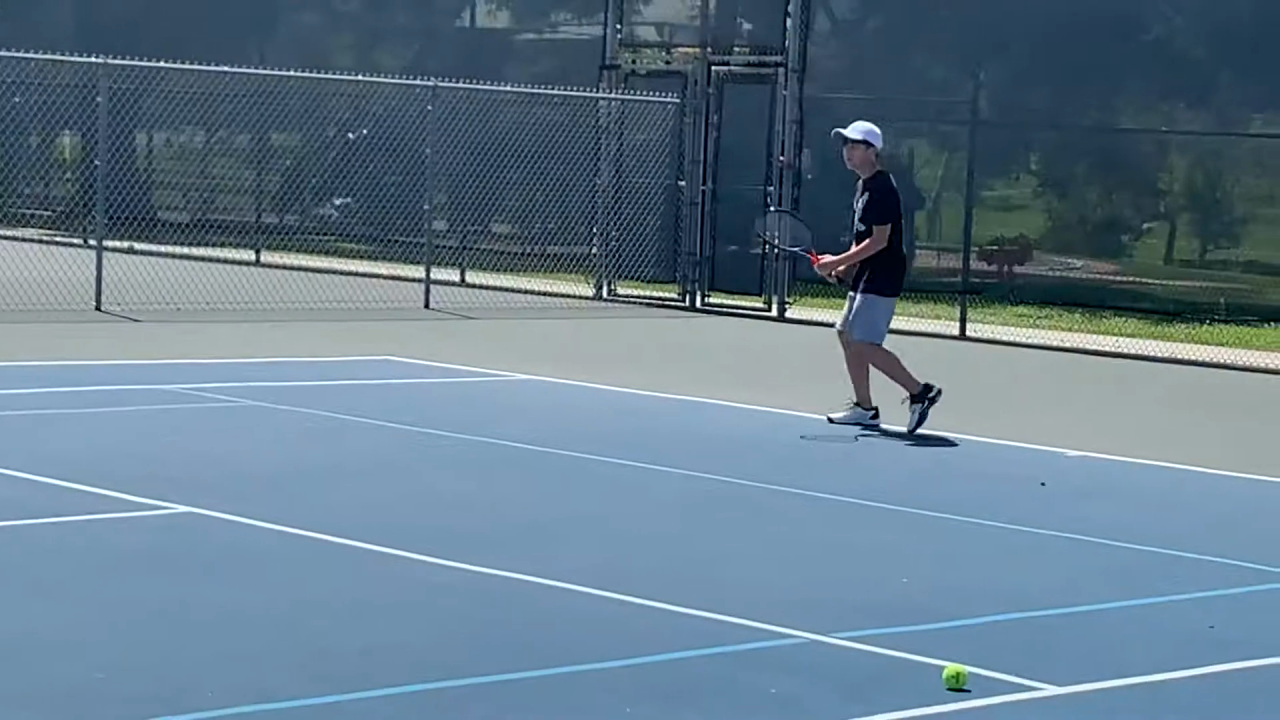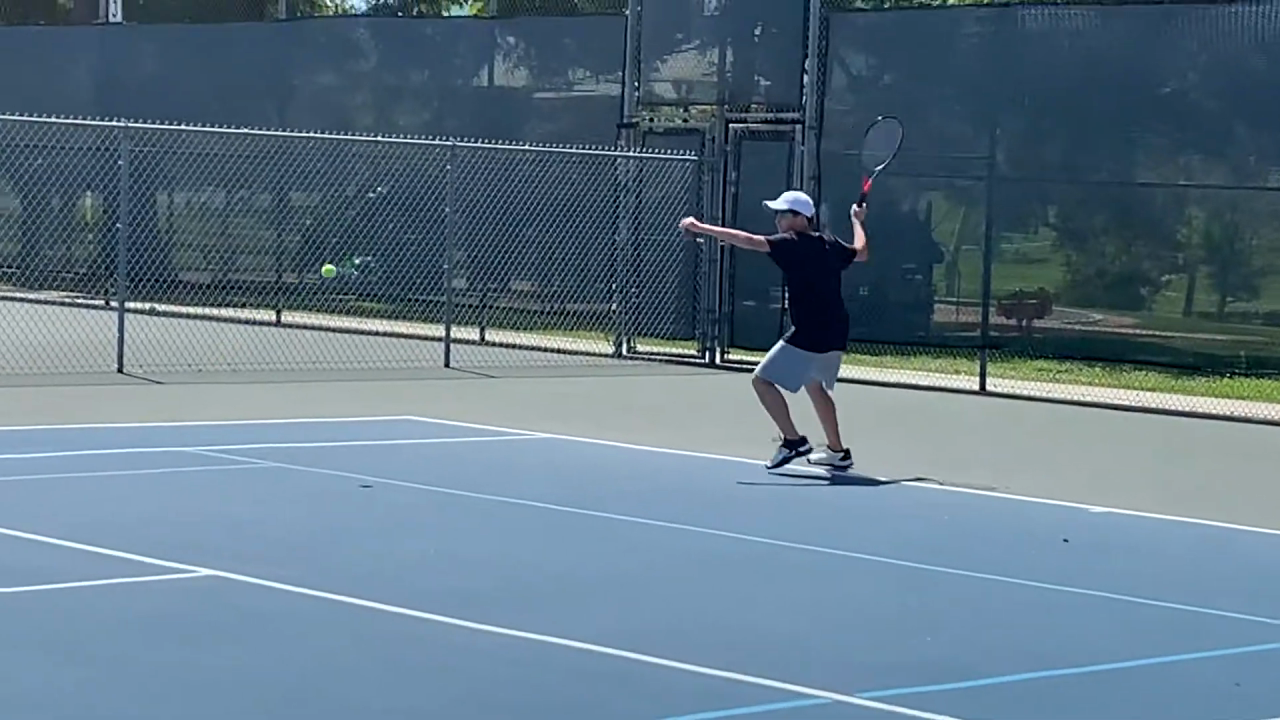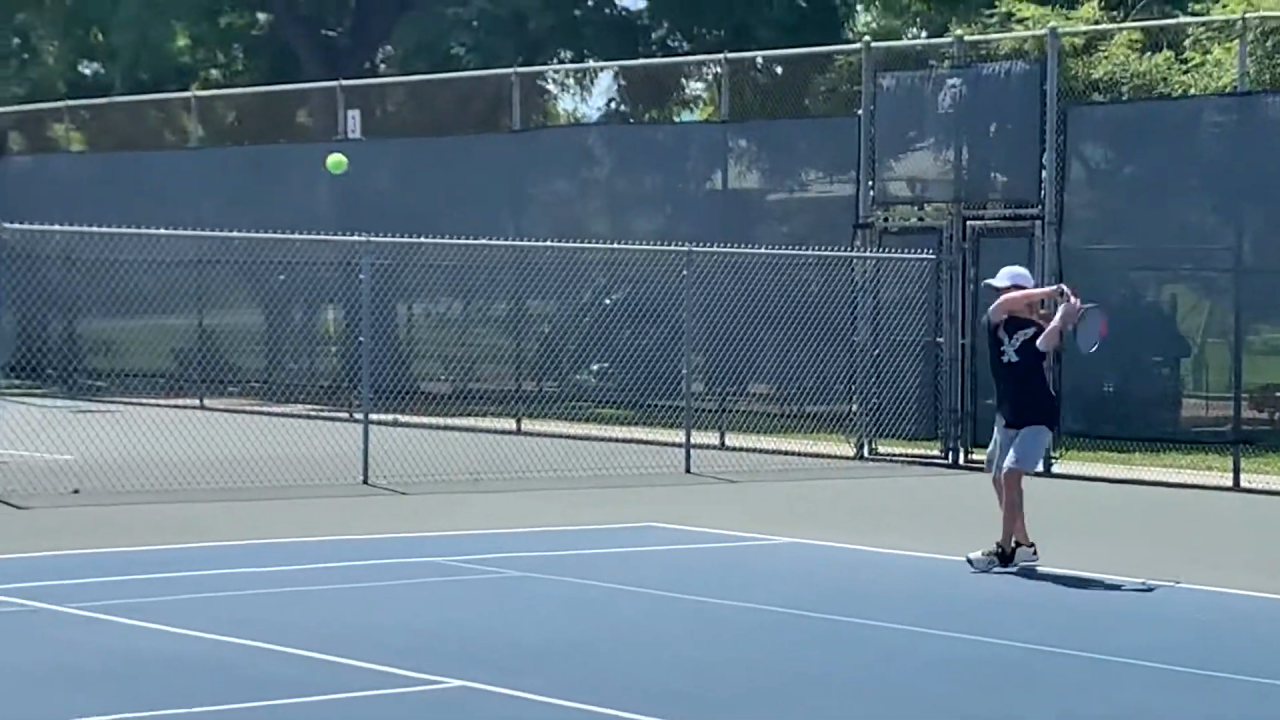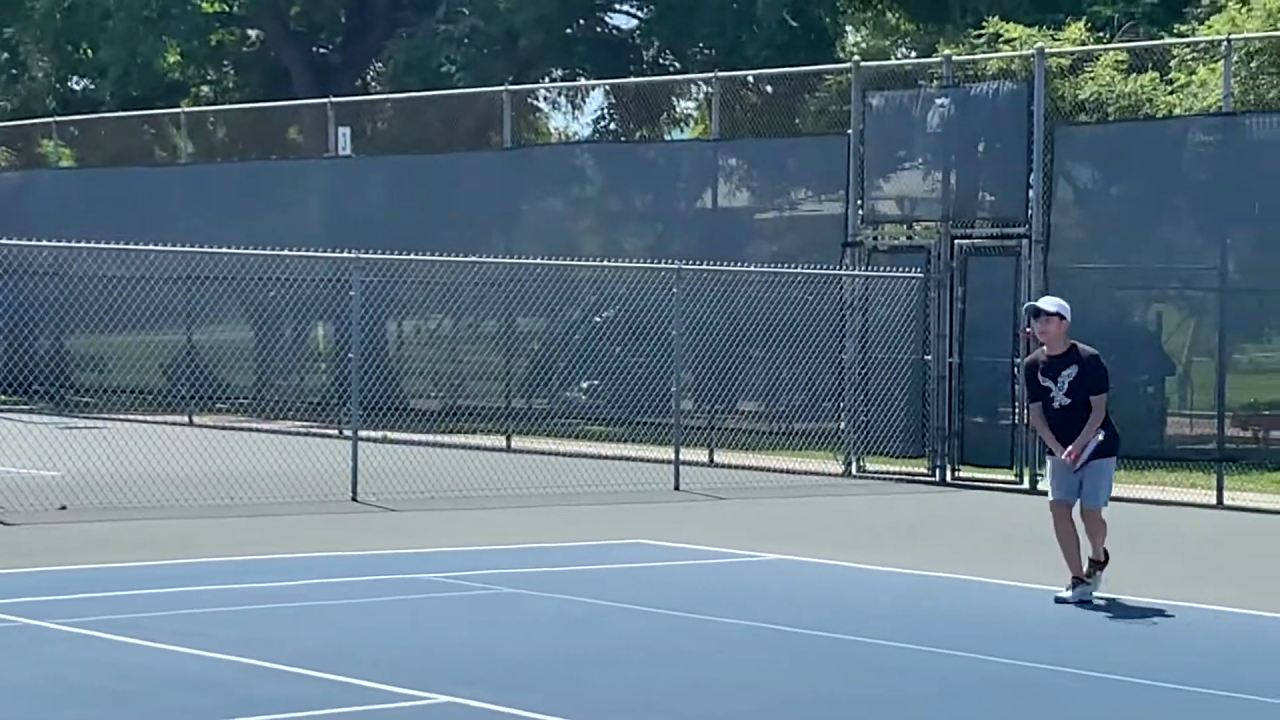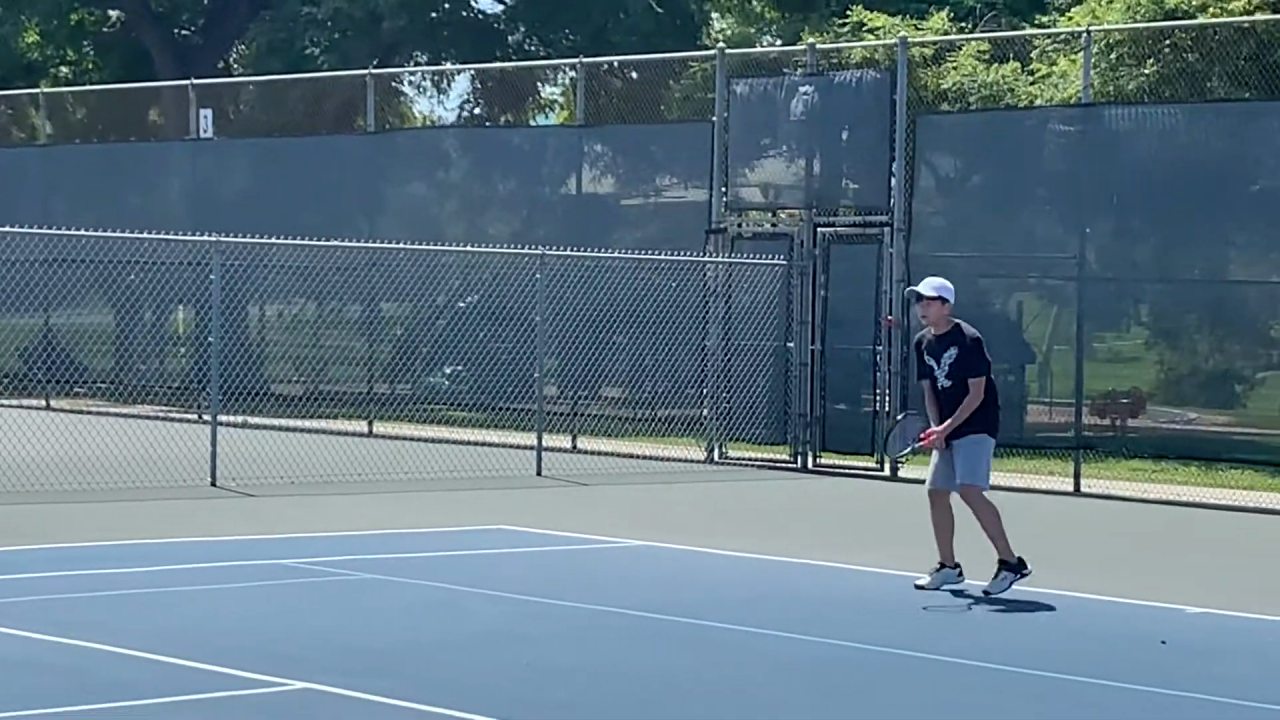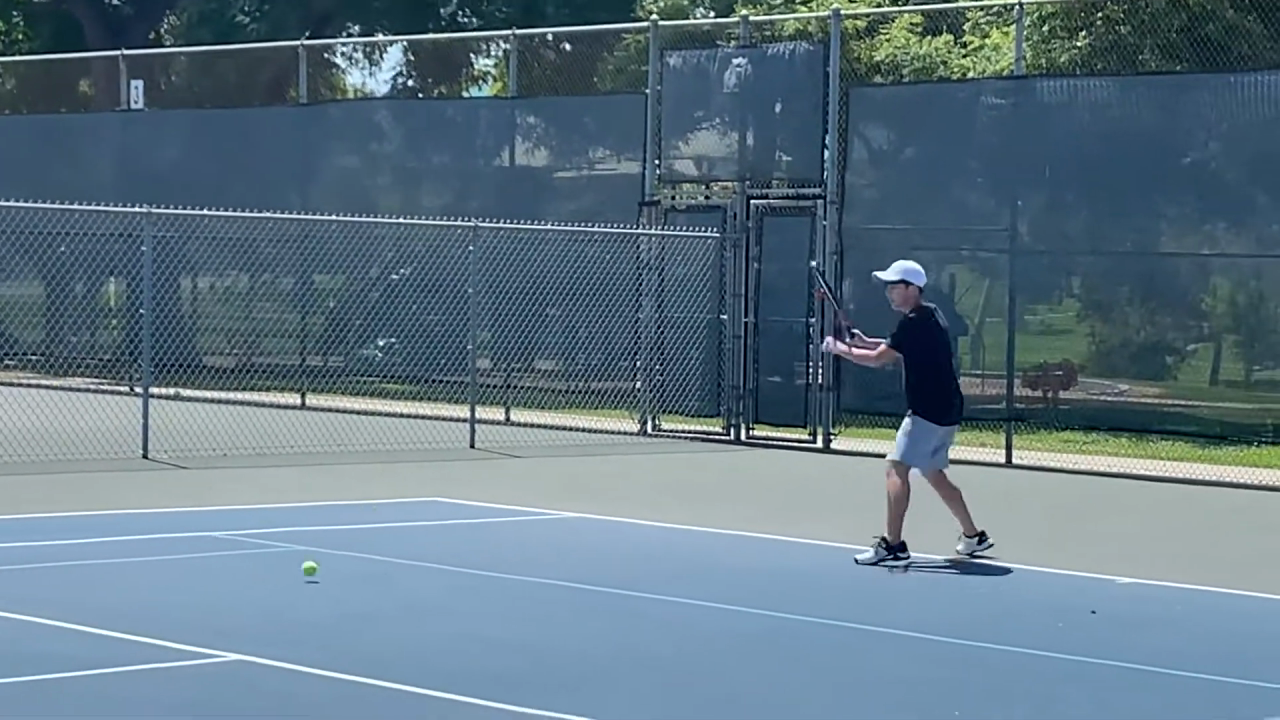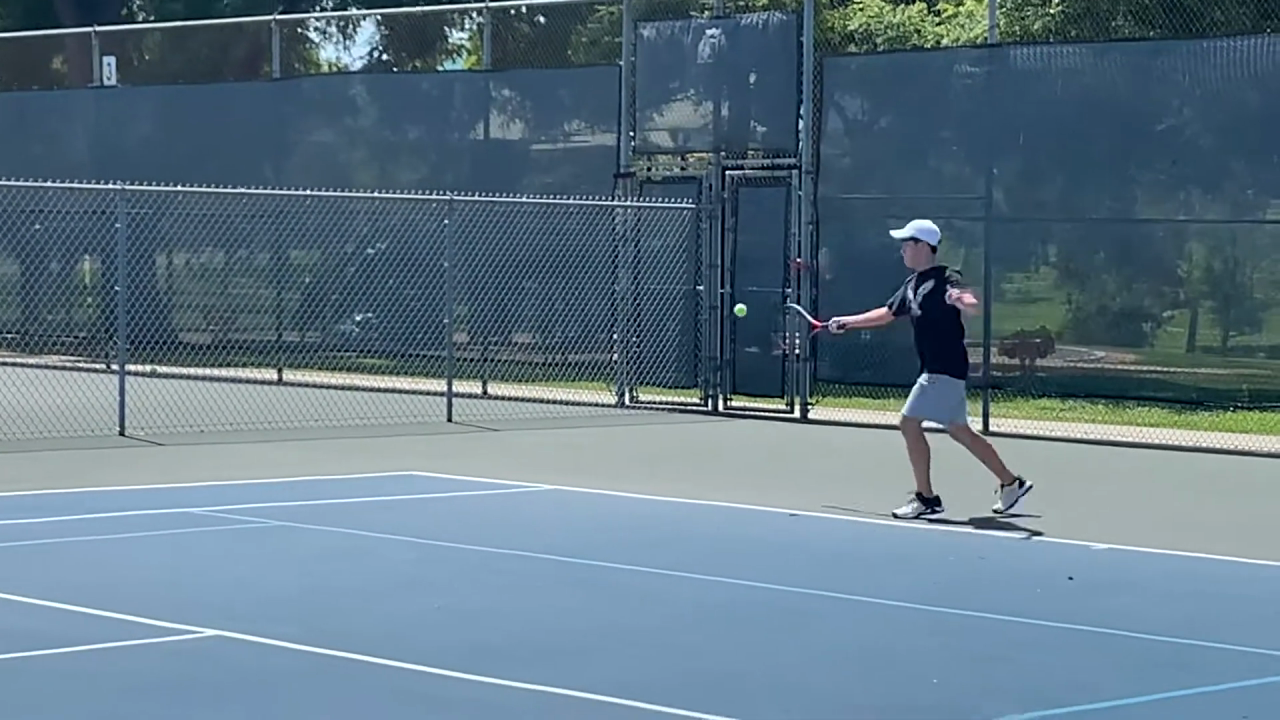
dt=0.7s
person 1, frame 1
left shoulder: (881, 188)
right shoulder: (863, 185)
left elbow: (880, 240)
left wrist: (841, 261)
right wrist: (843, 263)
left hip: (881, 279)
right hip: (866, 278)
left knee: (864, 344)
right knee: (846, 334)
left ankle: (920, 391)
right ankle: (864, 407)
person 1, frame 2
left shoulder: (792, 244)
right shoulder: (830, 244)
left elbow: (750, 241)
right elbow: (861, 253)
left wrist: (701, 228)
right wrist: (858, 221)
left hip: (807, 336)
right hip: (836, 336)
left knee: (763, 380)
right knee: (814, 386)
left ankle: (793, 439)
right ankle: (838, 451)
person 1, frame 3
left shoulder: (1039, 327)
right shoulder: (992, 320)
left elbow: (1048, 345)
right elbow: (1004, 304)
left wrist: (1065, 312)
right wrist: (1051, 291)
left hip: (1038, 417)
right hip: (1008, 416)
left knee: (1012, 475)
right knee: (999, 479)
left ankle: (1003, 551)
right ankle: (1023, 545)
person 1, frame 4
left shoulder: (1089, 359)
right shoulder: (1032, 365)
left elbow: (1099, 409)
right elbow: (1036, 415)
left wrist: (1077, 447)
right wrist: (1059, 449)
left hip: (1097, 447)
right hip: (1059, 449)
left knee: (1091, 513)
right knee: (1059, 507)
left ankle: (1098, 558)
right ankle: (1079, 582)
person 1, frame 5
left shoulder: (968, 340)
right shoulder: (921, 343)
left elbow: (977, 395)
right elbow: (929, 391)
left wrist: (944, 429)
right wrist: (937, 429)
left hip: (976, 428)
right hip: (951, 432)
left knee: (970, 492)
right knee: (937, 493)
left ankle: (1011, 563)
right ankle: (948, 567)
person 1, frame 6
left shoulder: (914, 322)
right shoulder: (930, 315)
left elbow: (877, 358)
left wrist: (840, 349)
right wrist: (868, 342)
left hip: (928, 410)
right hip: (946, 409)
left knee: (895, 468)
right knee: (934, 474)
left ankle: (893, 544)
right ankle: (974, 536)
person 1, frame 7
left shoulder: (945, 277)
right shoulder: (912, 282)
left elbow: (971, 303)
right elbow: (885, 314)
left wrist: (964, 301)
right wrist: (848, 322)
left hip: (946, 368)
right hip: (935, 368)
left knee: (910, 424)
right knee: (959, 431)
left ankle: (925, 499)
right ankle: (1011, 483)
